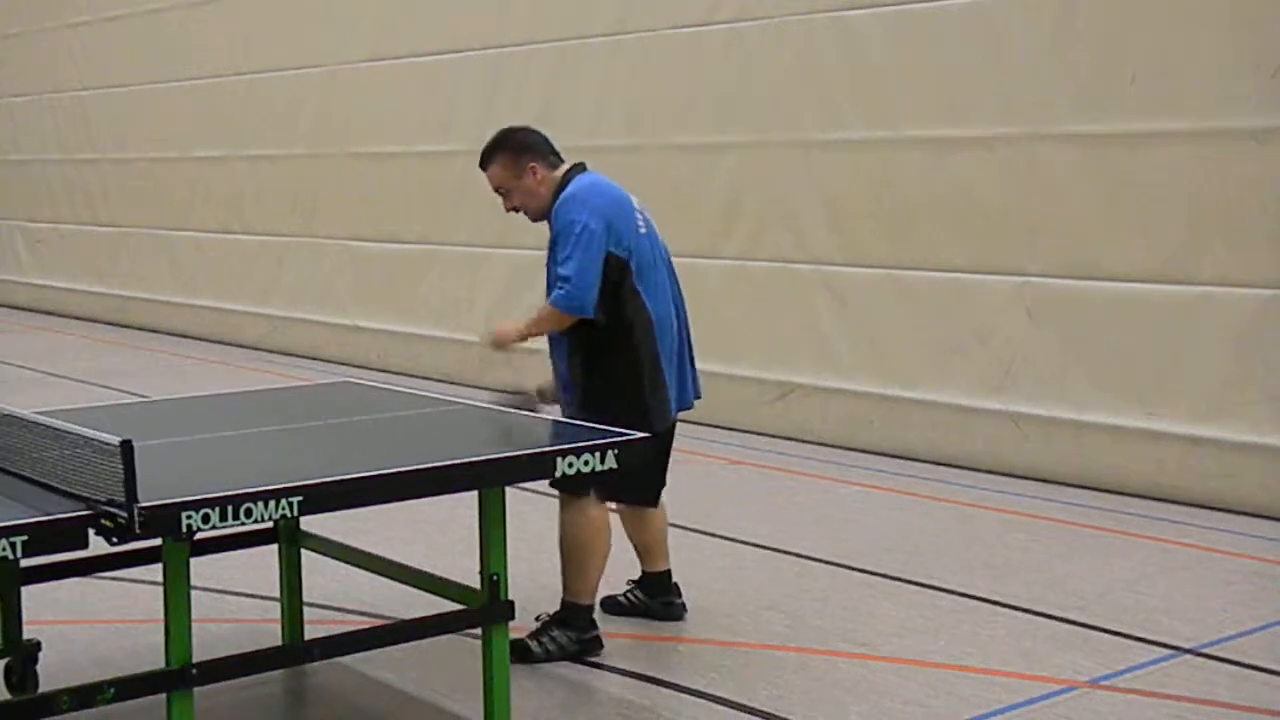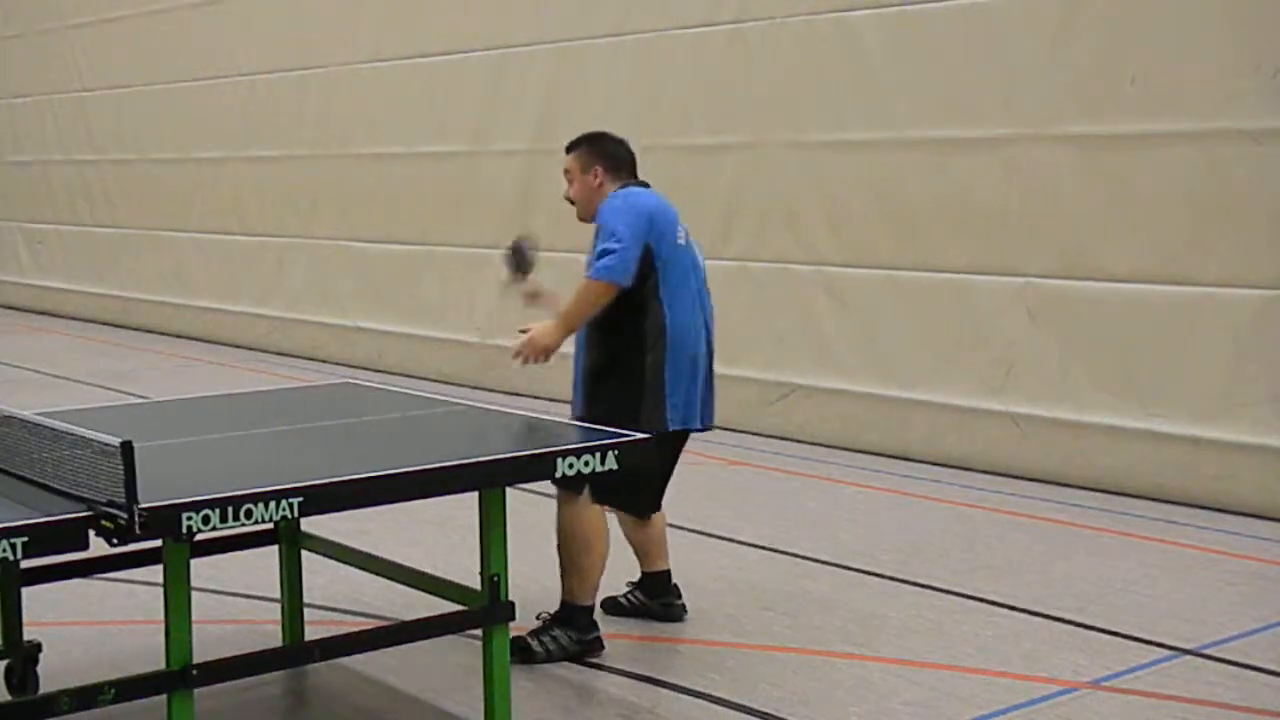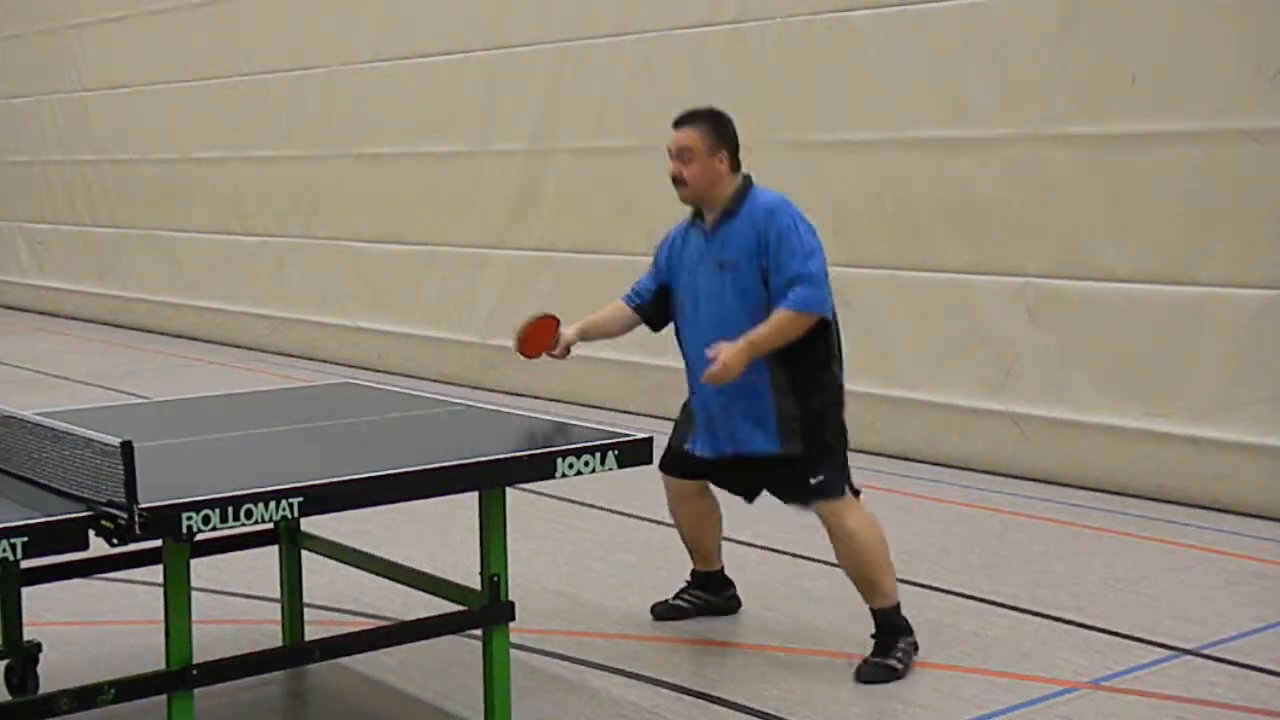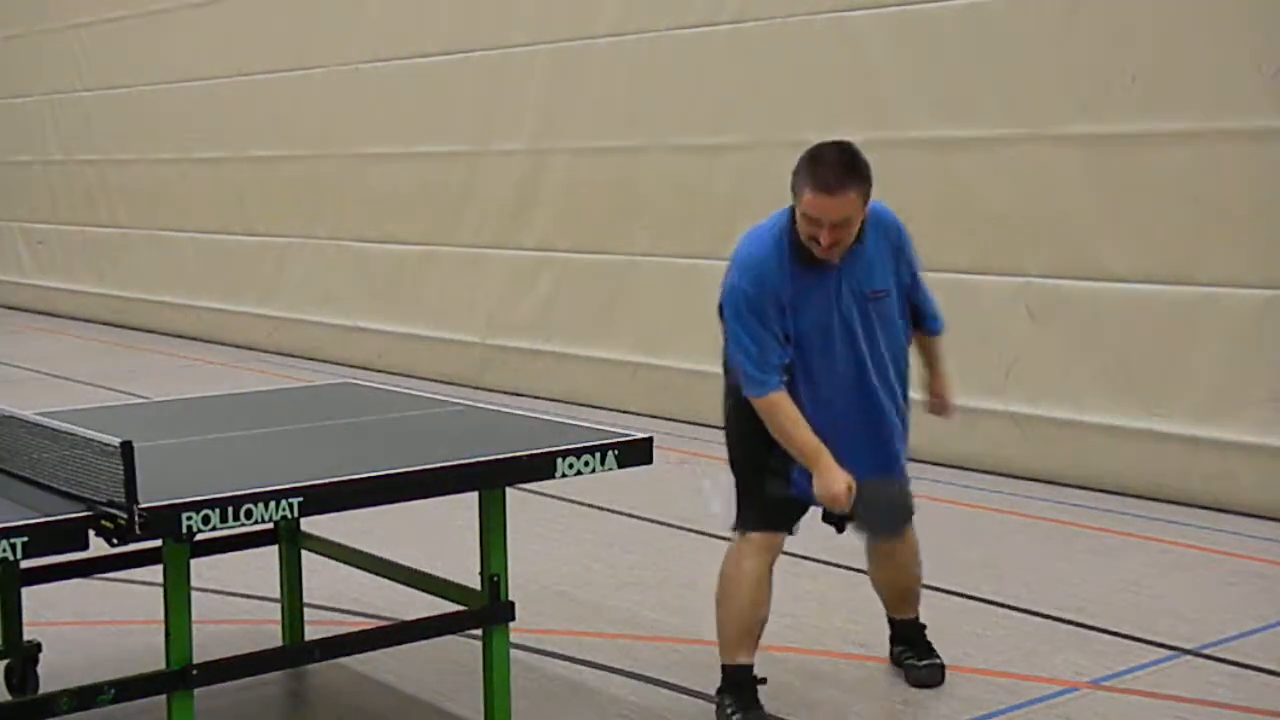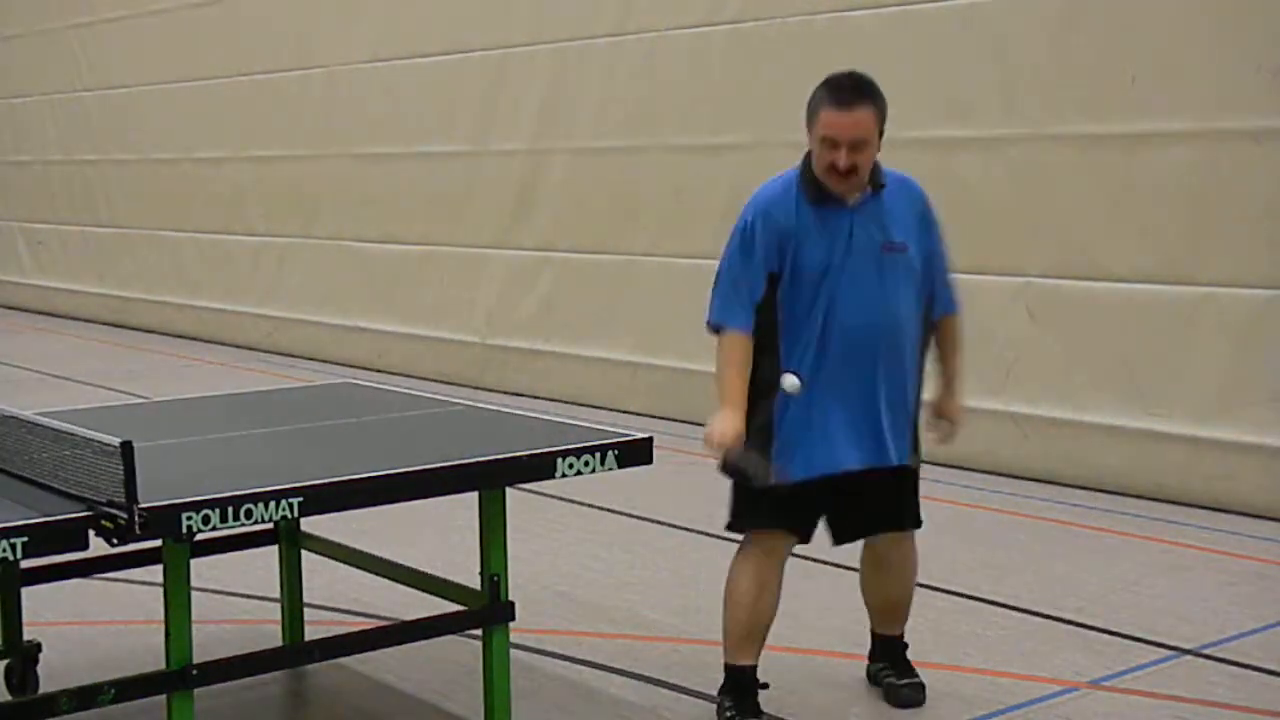
dt=1s
person 1, frame 1
left shoulder: (579, 205)
right shoulder: (595, 195)
left elbow: (572, 303)
left wrist: (521, 331)
right wrist: (563, 376)
left hip: (623, 377)
right hip: (646, 371)
left knee: (583, 490)
right knee: (634, 484)
left ankle: (576, 623)
right ankle: (658, 588)
person 1, frame 2
left shoulder: (628, 207)
right shoulder: (650, 214)
left elbow: (613, 274)
left wrist: (558, 328)
right wrist: (555, 307)
left hip: (637, 385)
right hip: (659, 383)
left knee: (580, 490)
right knee: (628, 491)
left ankle: (576, 624)
right ankle: (659, 588)
person 1, frame 3
left shoulder: (775, 216)
right shoulder: (680, 240)
left elbow: (808, 301)
right elbow: (639, 305)
left wrist: (744, 350)
right wrist: (577, 331)
left hip: (794, 395)
right hip: (717, 401)
left knee: (833, 503)
right knee: (680, 477)
left ankle: (894, 631)
right ankle: (712, 584)
person 1, frame 4
left shoulder: (888, 233)
right shoulder: (755, 266)
left elbow: (918, 316)
right elbow: (763, 385)
left wrist: (937, 380)
right wrist: (820, 463)
left hip: (869, 421)
right hip: (775, 421)
left knee: (890, 526)
right knee: (760, 535)
left ankle: (906, 635)
person 1, frame 5
left shoulder: (910, 202)
right shoulder: (768, 212)
left elbow: (941, 304)
right elbow: (736, 319)
left wrist: (948, 386)
right wrist: (730, 409)
left hip: (884, 417)
right hip: (793, 422)
left knee: (894, 536)
right knee: (765, 541)
left ankle: (888, 653)
